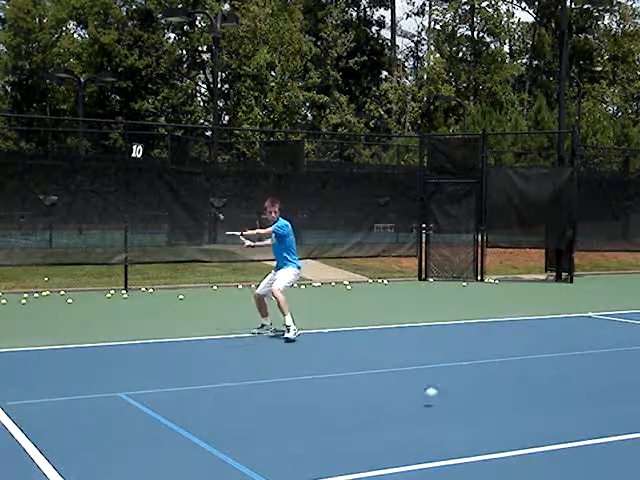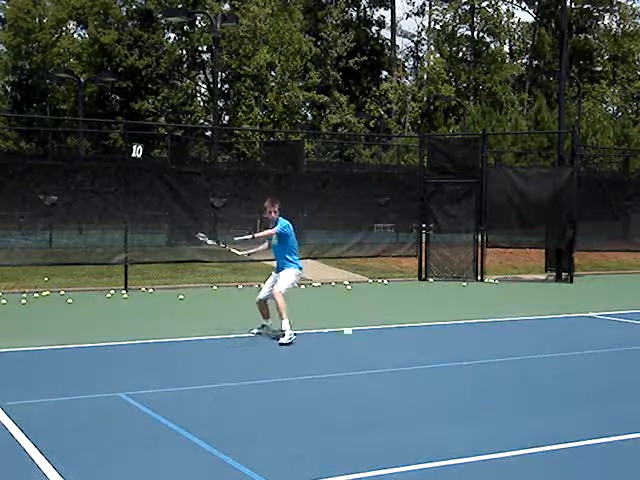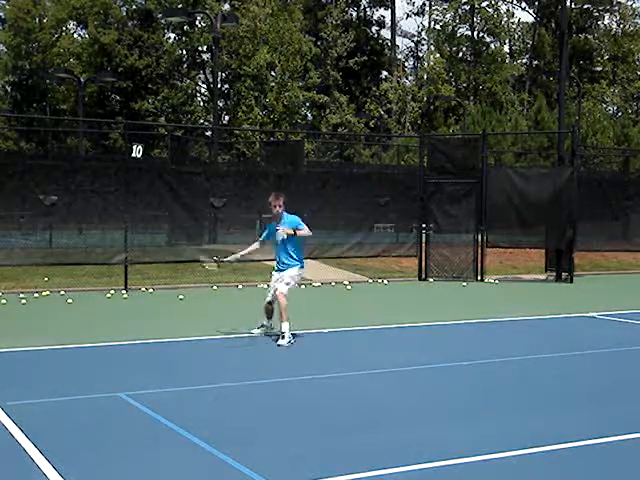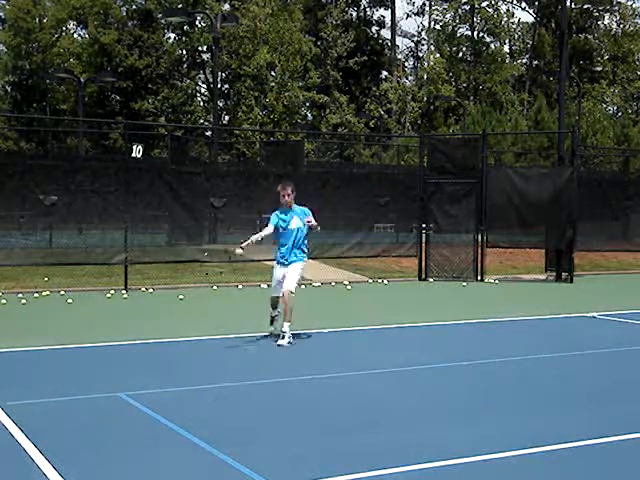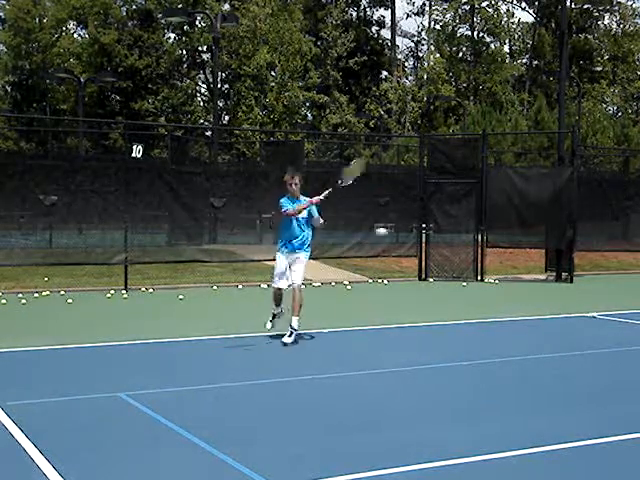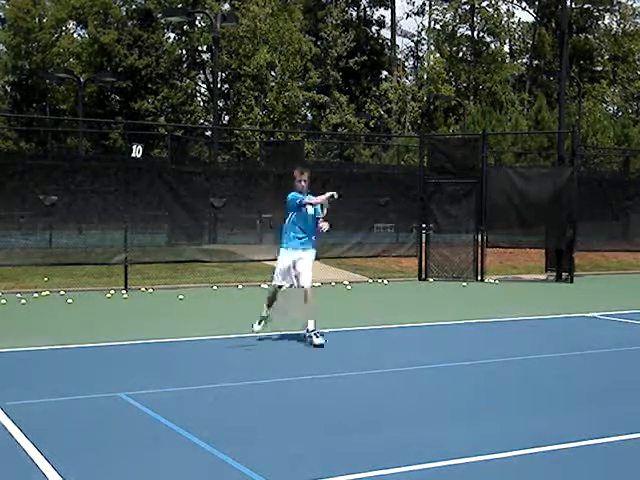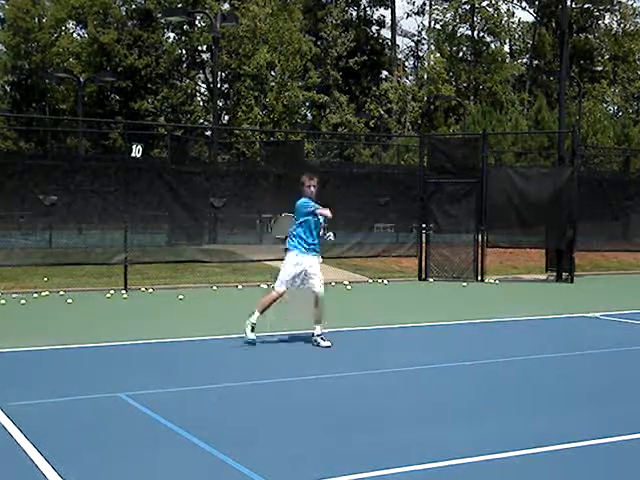
dt=0.1s
person 1, frame 1
left shoulder: (283, 225)
right shoulder: (272, 227)
left elbow: (263, 232)
left wrist: (243, 233)
right wrist: (253, 244)
left hip: (291, 268)
right hip: (279, 268)
left knee: (276, 289)
right knee: (258, 295)
left ankle: (291, 326)
right ankle: (266, 324)
person 1, frame 2
left shoulder: (284, 224)
right shoulder: (271, 226)
left elbow: (271, 233)
left wrist: (252, 236)
right wrist: (249, 252)
left hip: (292, 268)
right hip: (279, 270)
left knee: (277, 292)
right knee: (260, 300)
left ankle: (287, 331)
right ankle: (266, 325)
person 1, frame 3
left shoulder: (293, 219)
right shoulder: (271, 226)
left elbow: (308, 233)
right elbow: (259, 243)
left wrist: (292, 232)
right wrist: (240, 254)
left hip: (294, 267)
right hip: (279, 269)
left knee: (279, 293)
right knee: (268, 302)
left ankle: (286, 333)
right ankle: (267, 324)
person 1, frame 4
left shoulder: (304, 211)
right shoulder: (276, 215)
left elbow: (315, 228)
right elbow: (268, 230)
left wrist: (314, 226)
right wrist: (253, 238)
left hip: (297, 260)
right hip: (280, 261)
left knee: (287, 293)
right knee: (275, 296)
left ankle: (286, 332)
right ankle: (275, 313)
person 1, frame 5
left shoulder: (308, 203)
right shoulder: (284, 202)
left elbow: (316, 224)
right elbow: (292, 212)
left wrist: (319, 221)
right wrist: (308, 203)
left hip: (301, 252)
right hip: (284, 251)
left knee: (296, 286)
right knee: (277, 288)
left ankle: (294, 327)
right ankle: (276, 311)
person 1, frame 6
left shoulder: (316, 201)
right shoulder: (292, 197)
left elbow: (320, 223)
right elbow: (314, 201)
left wrist: (324, 225)
right wrist: (329, 195)
left hip: (306, 251)
right hip: (289, 249)
left knee: (306, 289)
right knee: (277, 286)
left ankle: (311, 329)
right ankle: (265, 315)
person 1, frame 7
left shoulder: (318, 210)
right shoulder: (303, 203)
right elbow: (328, 214)
left wrist: (327, 234)
right wrist: (325, 212)
left hip: (313, 256)
right hip: (296, 255)
left knee: (319, 294)
right knee: (279, 292)
left ankle: (317, 333)
right ankle: (252, 322)
